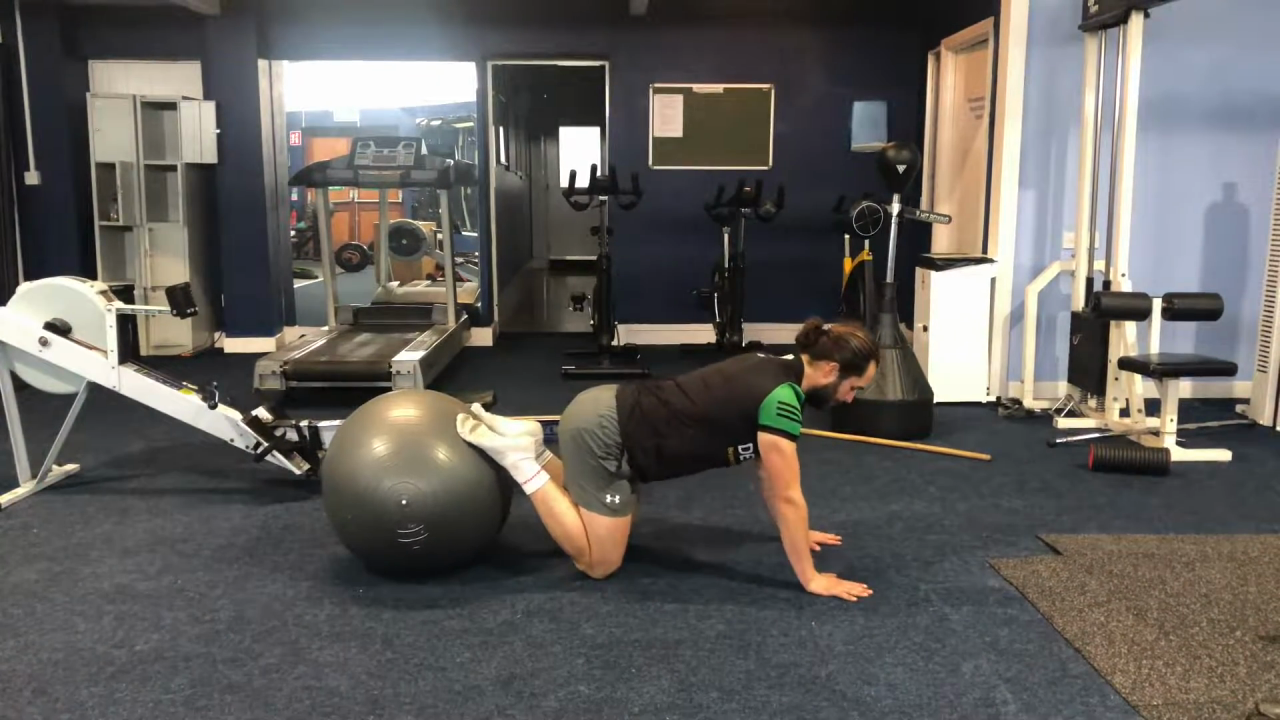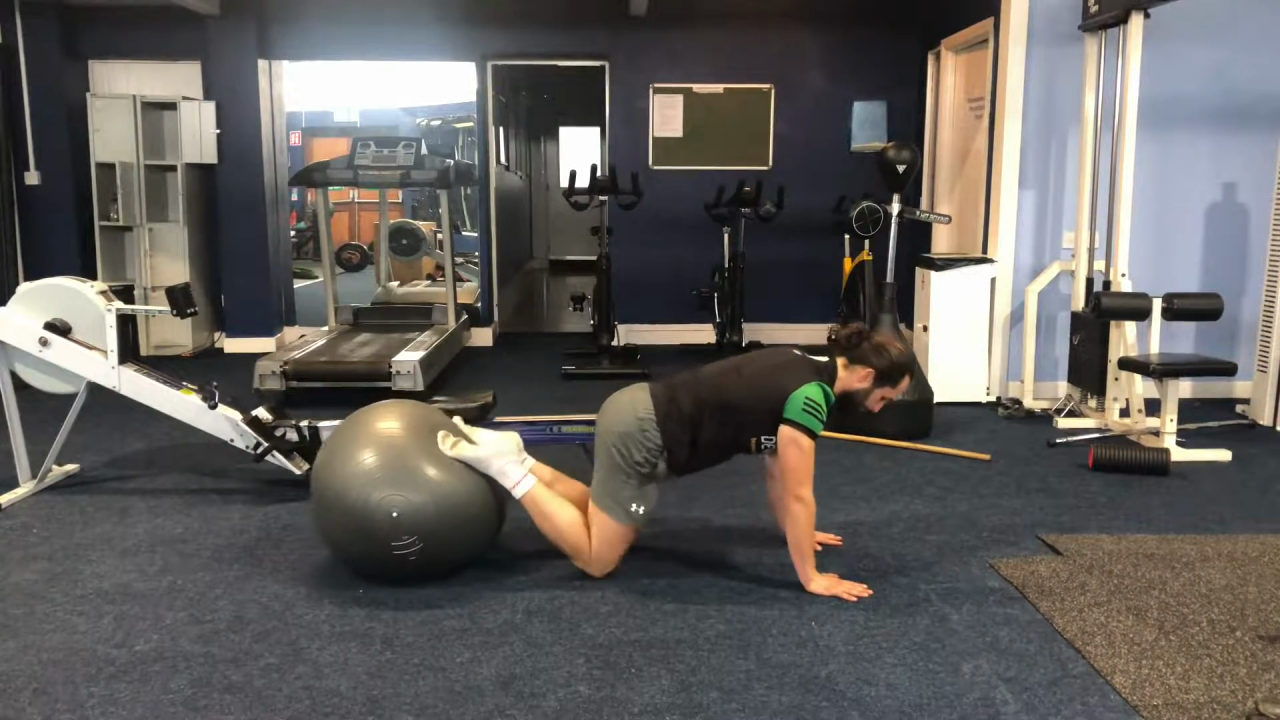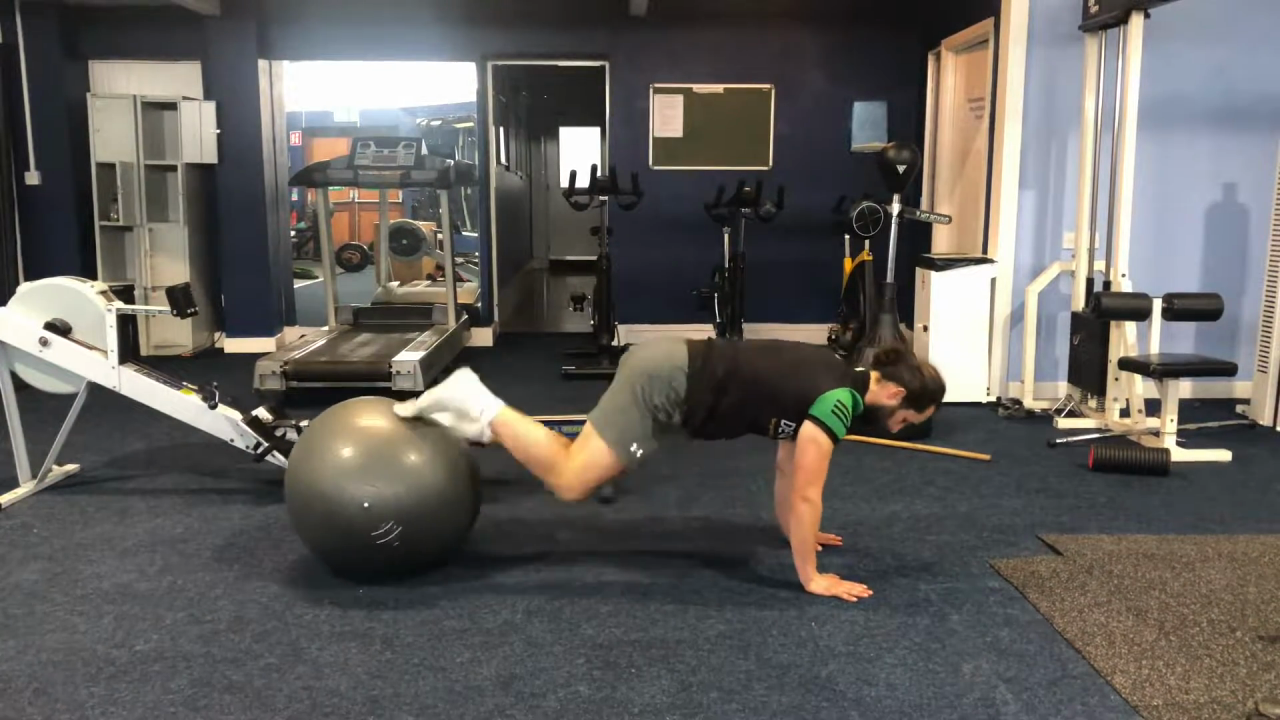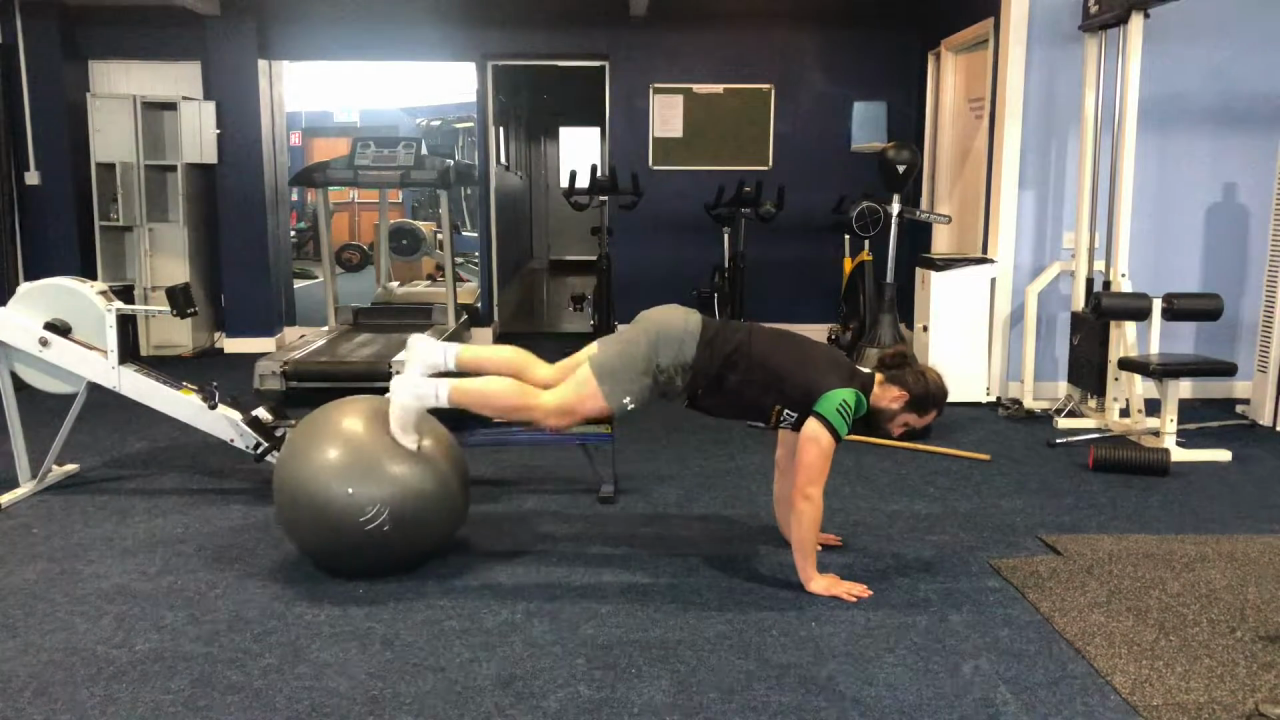
dt=0.3s
person 1, frame 1
left shoulder: (775, 372)
right shoulder: (782, 398)
left elbow: (767, 471)
right elbow: (788, 496)
left wrist: (795, 532)
right wrist: (811, 578)
left hip: (607, 412)
right hip: (603, 432)
left knee: (603, 523)
right knee: (599, 562)
left ankle: (521, 442)
right ankle: (520, 459)
person 1, frame 2
left shoulder: (802, 367)
right shoulder: (810, 395)
left elbow: (776, 469)
right elbow: (798, 494)
left wrist: (796, 532)
right wrist: (812, 578)
left hip: (635, 410)
right hip: (641, 435)
left knee: (603, 519)
right knee: (596, 560)
left ankle: (509, 454)
right ankle: (506, 465)
person 1, frame 3
left shoulder: (837, 378)
right shoulder: (840, 401)
left elbow: (787, 466)
right elbow: (806, 493)
left wrist: (794, 534)
right wrist: (811, 576)
left hip: (667, 363)
right hip: (663, 381)
left knee: (580, 465)
right knee: (568, 481)
left ankle: (473, 419)
right ankle: (473, 399)
person 1, frame 4
left shoulder: (830, 384)
right shoulder: (842, 400)
left elbow: (786, 466)
right elbow: (807, 491)
left wrist: (793, 533)
right wrist: (812, 578)
left hip: (676, 332)
right hip: (674, 348)
left knee: (546, 376)
right knee: (551, 409)
left ankle: (437, 356)
right ankle: (426, 393)
